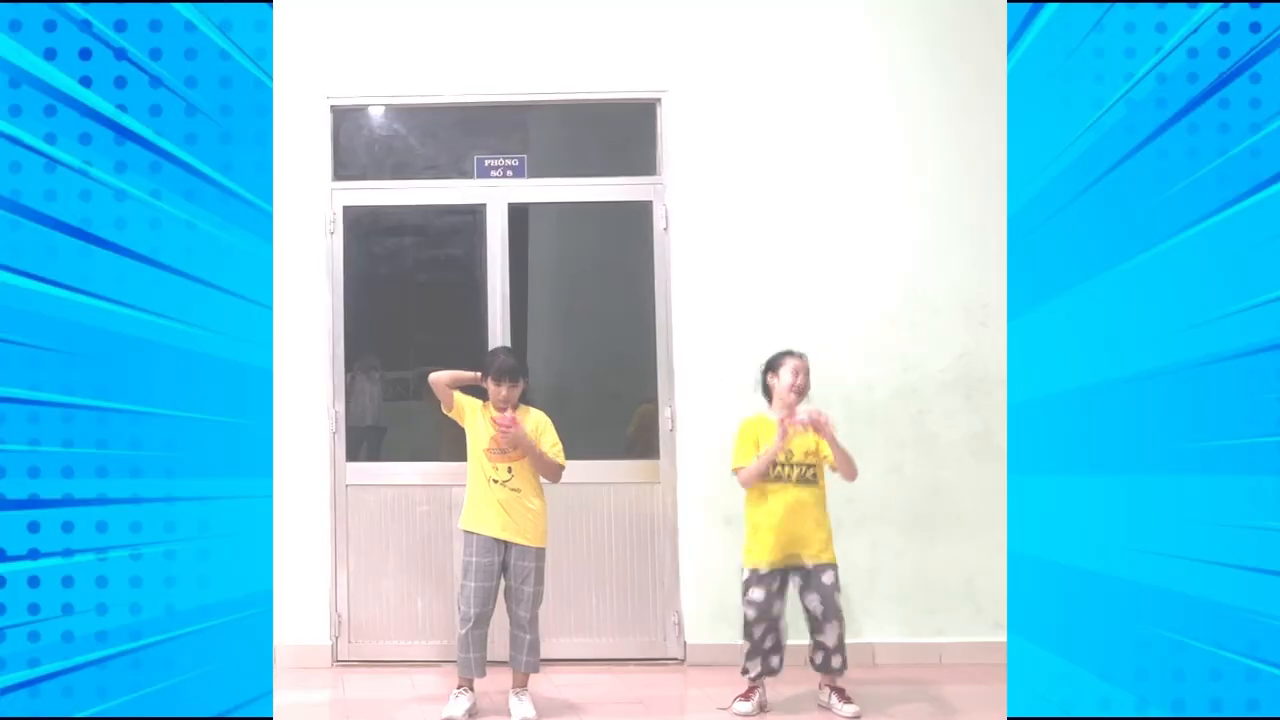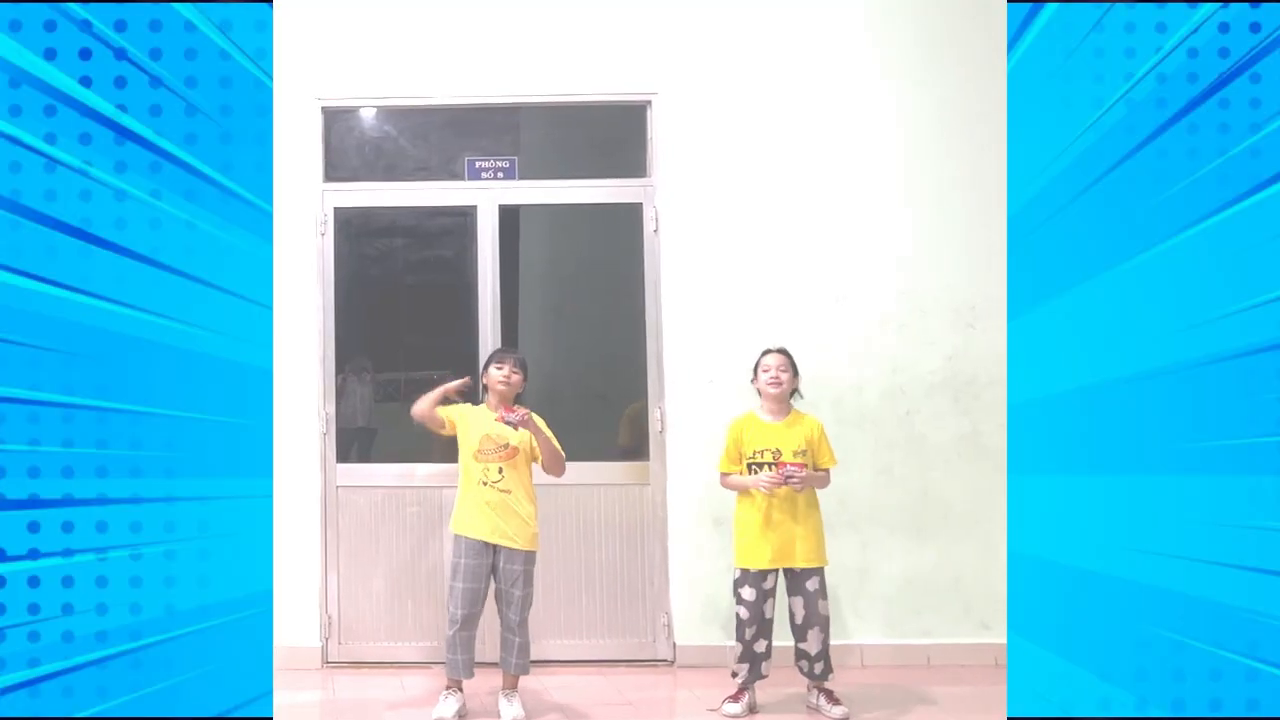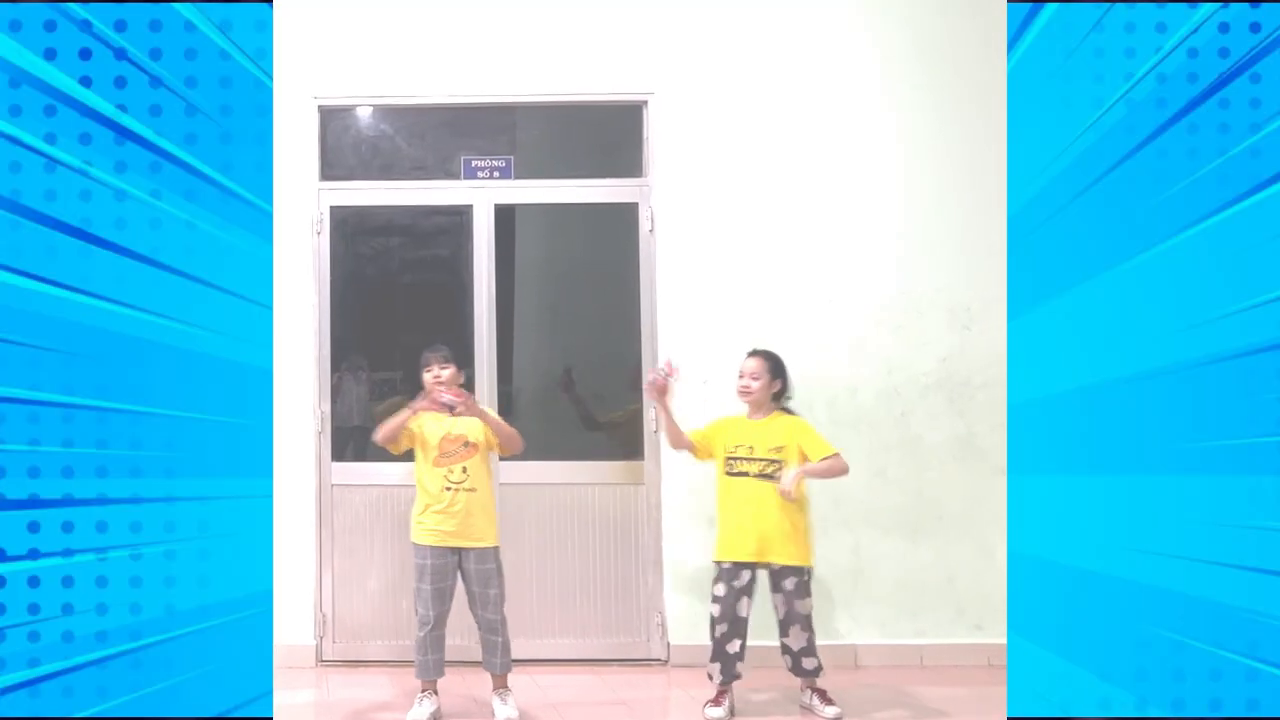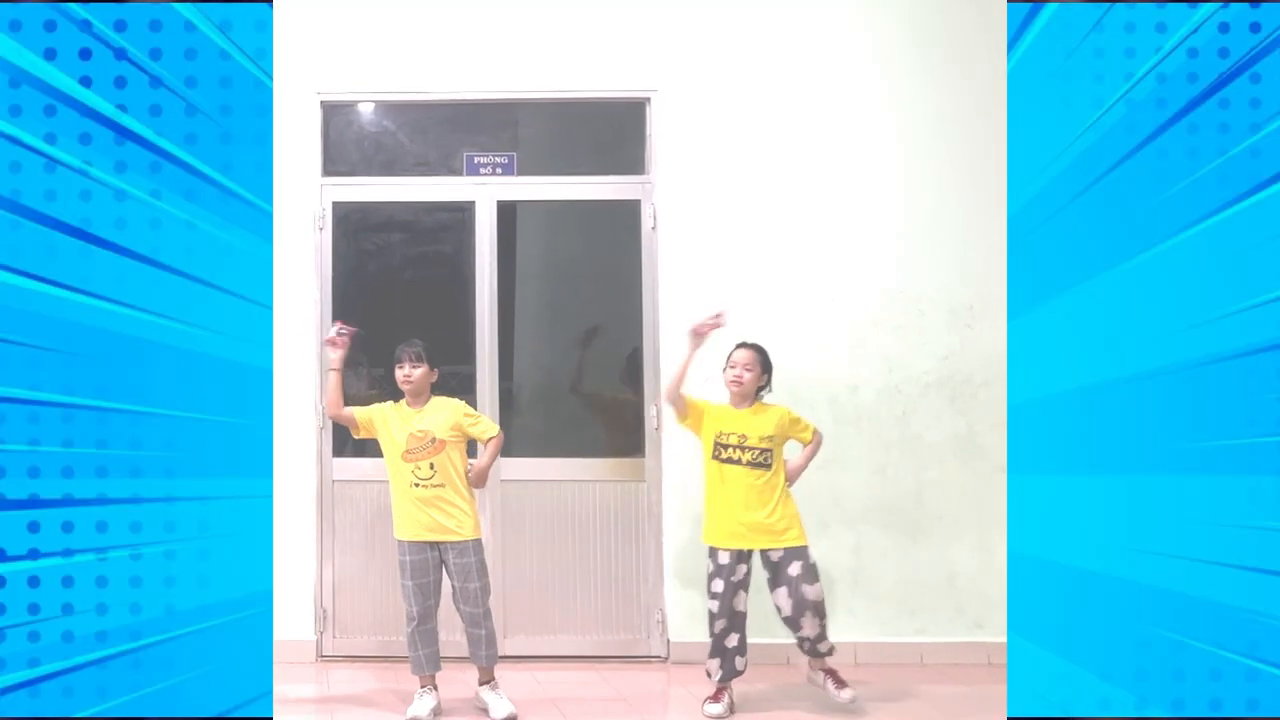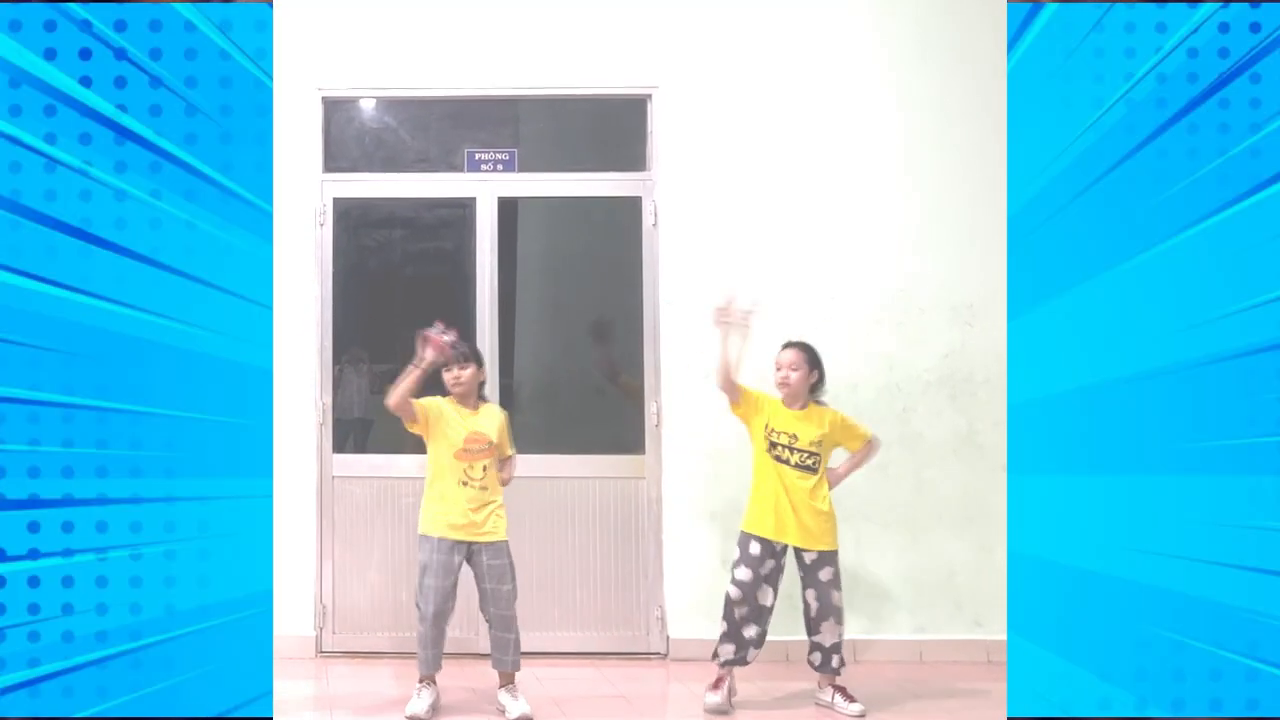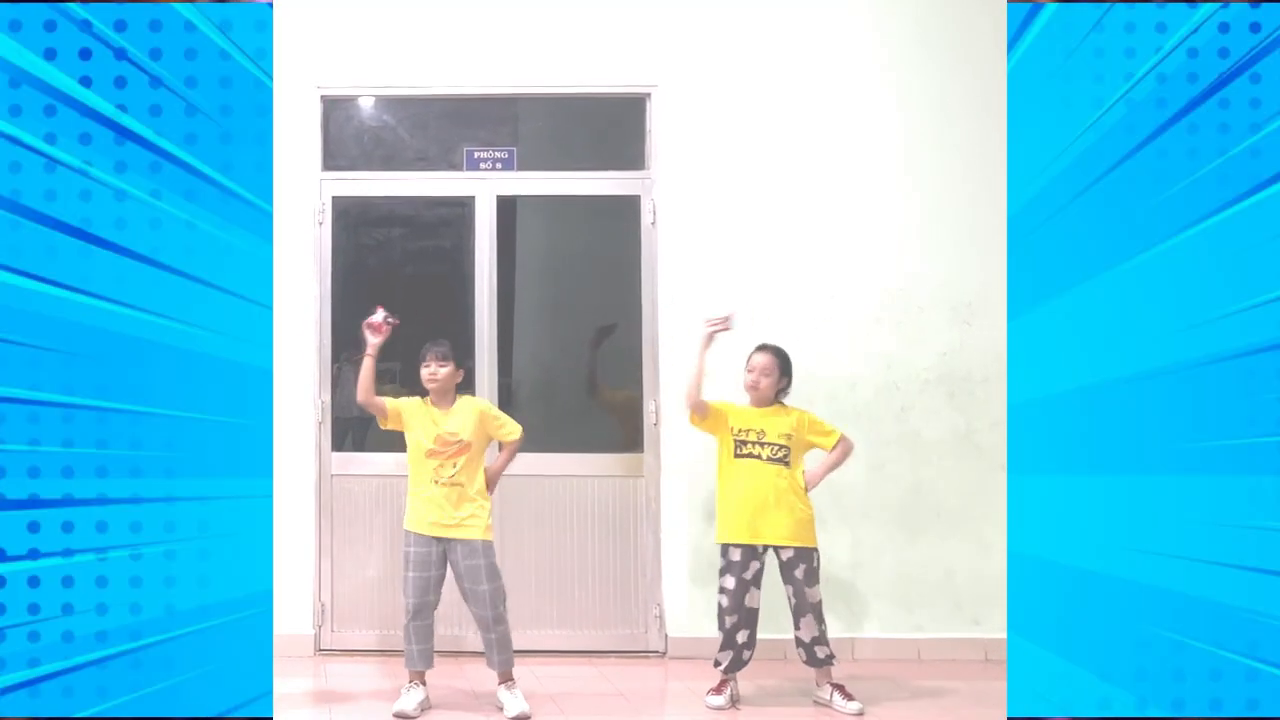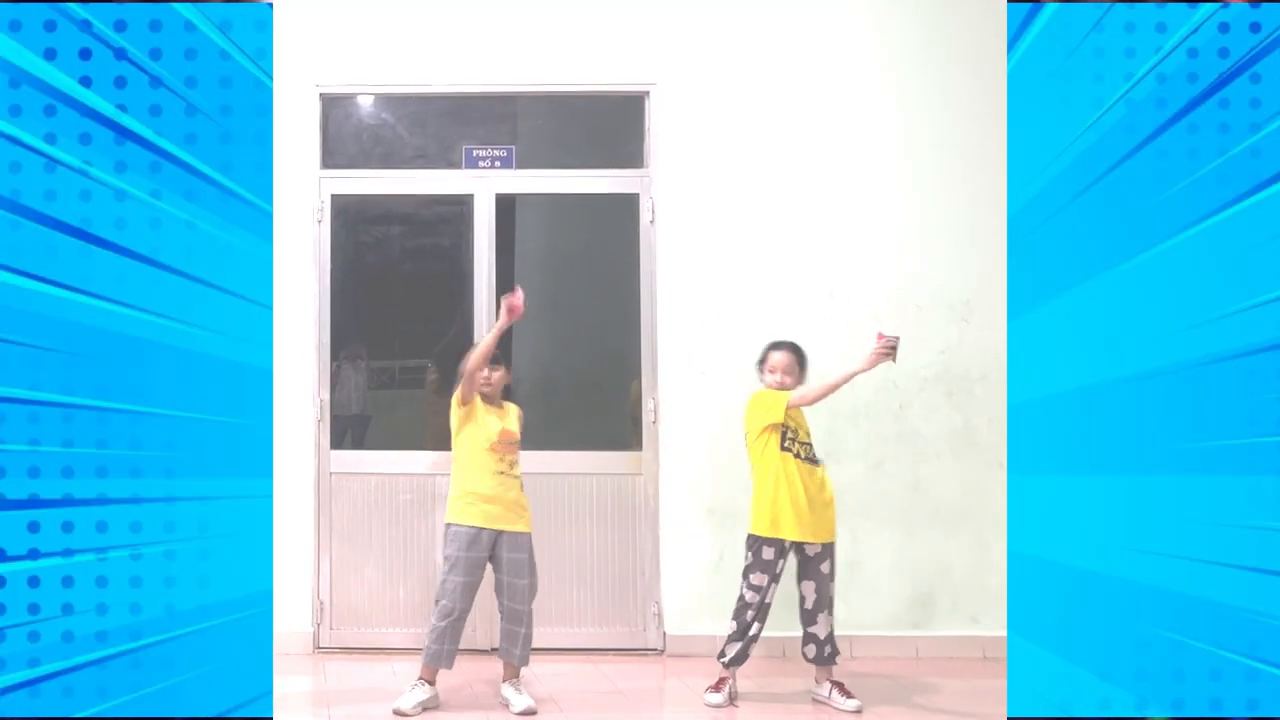
dt=0.7s
person 1, frame 1
left shoulder: (537, 419)
right shoulder: (472, 412)
left elbow: (555, 474)
right elbow: (436, 380)
left wrist: (525, 444)
right wrist: (479, 377)
left hip: (527, 531)
right hip: (482, 528)
left knee: (524, 613)
right knee: (473, 611)
right ankle: (465, 689)
person 1, frame 2
left shoulder: (530, 420)
right shoulder: (465, 415)
left elbow: (557, 469)
right elbow: (419, 413)
left wrist: (534, 429)
right wrist: (452, 387)
left hip: (517, 534)
right hip: (472, 530)
left knee: (514, 616)
right knee: (461, 612)
person 1, frame 3
left shoulder: (480, 416)
right shoulder: (417, 419)
left elbow: (516, 447)
right elbow: (382, 439)
left wrist: (479, 412)
right wrist: (416, 407)
left hip: (480, 533)
right hip: (433, 534)
left knee: (491, 614)
right knee: (430, 617)
person 1, frame 4
left shoulder: (453, 409)
right shoulder: (384, 415)
left elbow: (495, 434)
right elbow: (335, 411)
left wrist: (483, 464)
right wrist: (336, 362)
left hip: (459, 527)
right hip: (412, 532)
left knee: (475, 607)
right knee: (419, 613)
left ankle: (487, 685)
person 1, frame 5
left shoulder: (497, 415)
right shoulder: (435, 411)
right elbow: (394, 404)
left wrist: (502, 475)
right wrist: (425, 361)
left hip: (489, 528)
right hip: (441, 528)
left knee: (502, 609)
right knee: (433, 610)
left ankle: (508, 687)
right ankle: (426, 686)
person 1, frame 6
left shoulder: (478, 409)
right shoulder: (408, 410)
left elbow: (514, 435)
right elbow: (365, 399)
left wrist: (495, 471)
right wrist: (372, 349)
left hip: (470, 527)
right hip: (422, 527)
left knee: (489, 608)
right knee: (417, 607)
left ankle: (507, 684)
right ankle: (416, 686)
person 1, frame 7
left shoulder: (513, 412)
right shoulder: (464, 405)
right elbow: (468, 369)
right wrist: (501, 324)
left hip: (513, 523)
right hip: (468, 520)
left knee: (518, 604)
right knee: (452, 604)
left ankle: (511, 682)
right ankle: (426, 684)
person 2, frame 1
left shoulder: (813, 428)
right shoulder: (752, 427)
left elbow: (850, 474)
right elbow: (746, 478)
left wrist: (830, 439)
right wrist: (778, 443)
left hip: (813, 540)
right hip: (767, 542)
left knee: (827, 610)
right knee: (759, 612)
left ankle: (829, 686)
right ankle: (755, 686)
person 2, frame 2
left shoulder: (810, 426)
right shoulder: (741, 426)
left elbow: (825, 478)
right elbow: (725, 478)
left wrist: (808, 479)
right wrist: (754, 481)
left hip: (802, 541)
right hip: (757, 541)
left knee: (812, 615)
right knee: (751, 616)
left ankle: (817, 687)
right ankle: (745, 687)
person 2, frame 3
left shoulder: (795, 427)
right shoulder: (725, 428)
left elbow: (840, 465)
right elbow: (679, 442)
left wrist: (801, 470)
right wrist: (661, 402)
left hip: (785, 543)
right hip: (736, 543)
left knee: (796, 615)
right knee: (727, 616)
left ankle: (810, 688)
right ankle: (723, 689)
person 2, frame 4
left shoulder: (778, 416)
right shoulder: (706, 414)
left elbow: (814, 438)
right elbow: (673, 396)
left wrist: (797, 466)
right wrist: (693, 347)
left hip: (779, 528)
right hip: (727, 532)
left knee: (805, 599)
right knee: (724, 609)
left ankle: (820, 666)
right ankle: (723, 686)
person 2, frame 5
left shoulder: (830, 420)
right shoulder: (760, 407)
left elbow: (868, 444)
right elbow: (727, 384)
left wrist: (840, 472)
right wrist: (730, 337)
left hip: (814, 528)
right hip: (764, 525)
left knee: (826, 606)
right knee: (743, 596)
left ankle: (828, 685)
right ankle: (724, 676)
person 2, frame 6
left shoulder: (797, 419)
right shoulder: (726, 415)
left elbow: (844, 444)
right elbow: (693, 403)
left wrist: (815, 475)
right wrist: (703, 348)
left hip: (792, 528)
right hip: (741, 529)
left knee: (807, 605)
right knee: (734, 605)
left ankle: (825, 683)
right ankle: (728, 680)
person 2, frame 7
left shoulder: (794, 413)
right shoulder: (760, 402)
right elbow: (809, 396)
left wrist: (814, 466)
right wrist: (862, 366)
left hip: (815, 522)
right hip: (772, 523)
left knee: (818, 601)
right knee: (753, 599)
left ankle: (824, 680)
right ankle: (727, 676)
